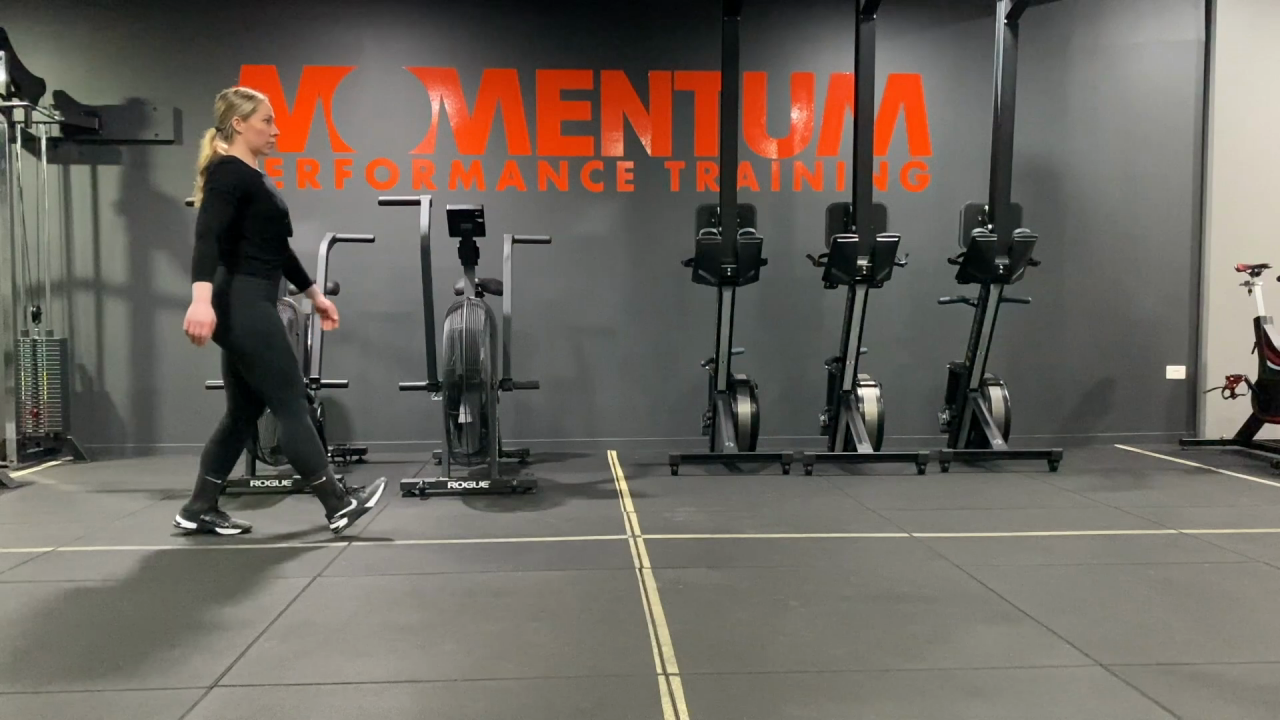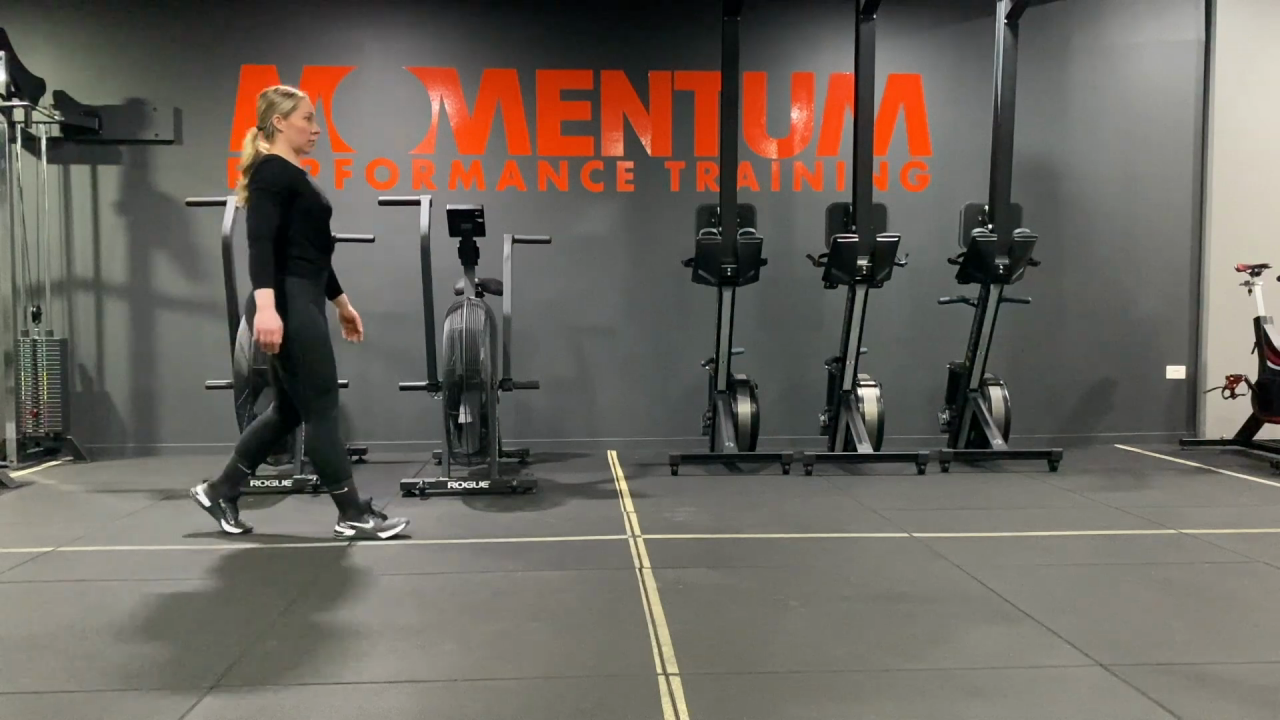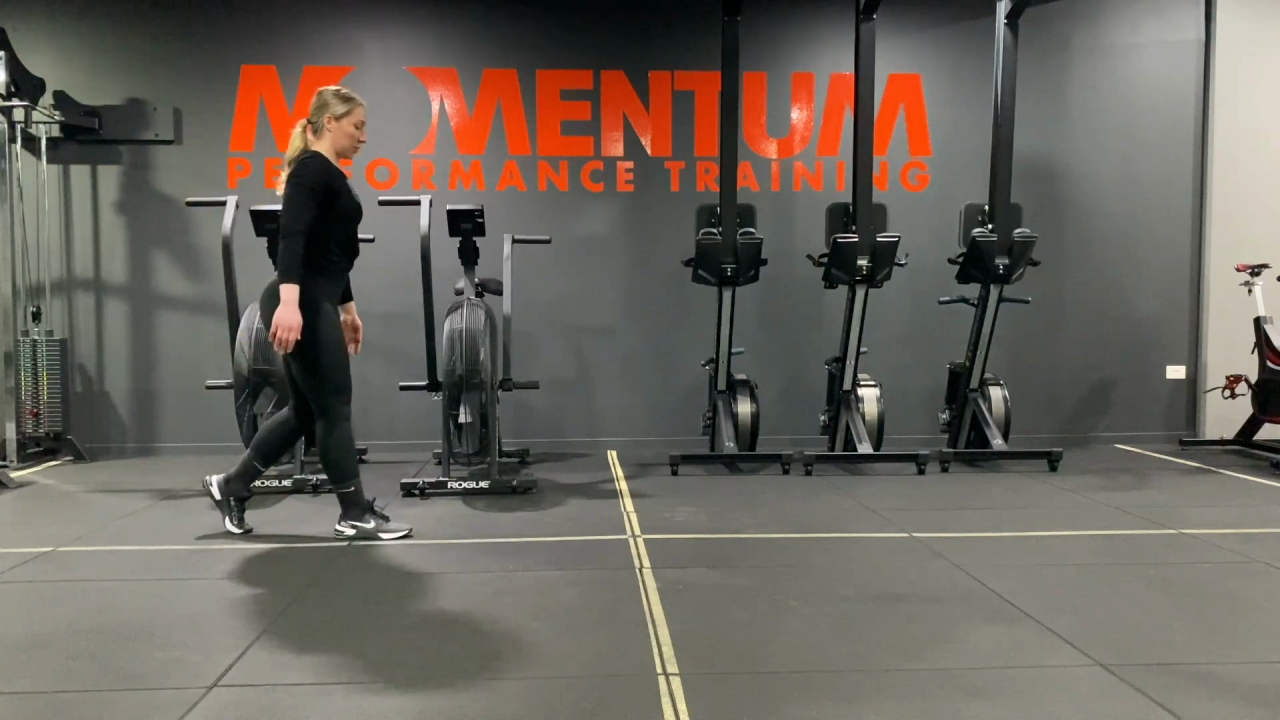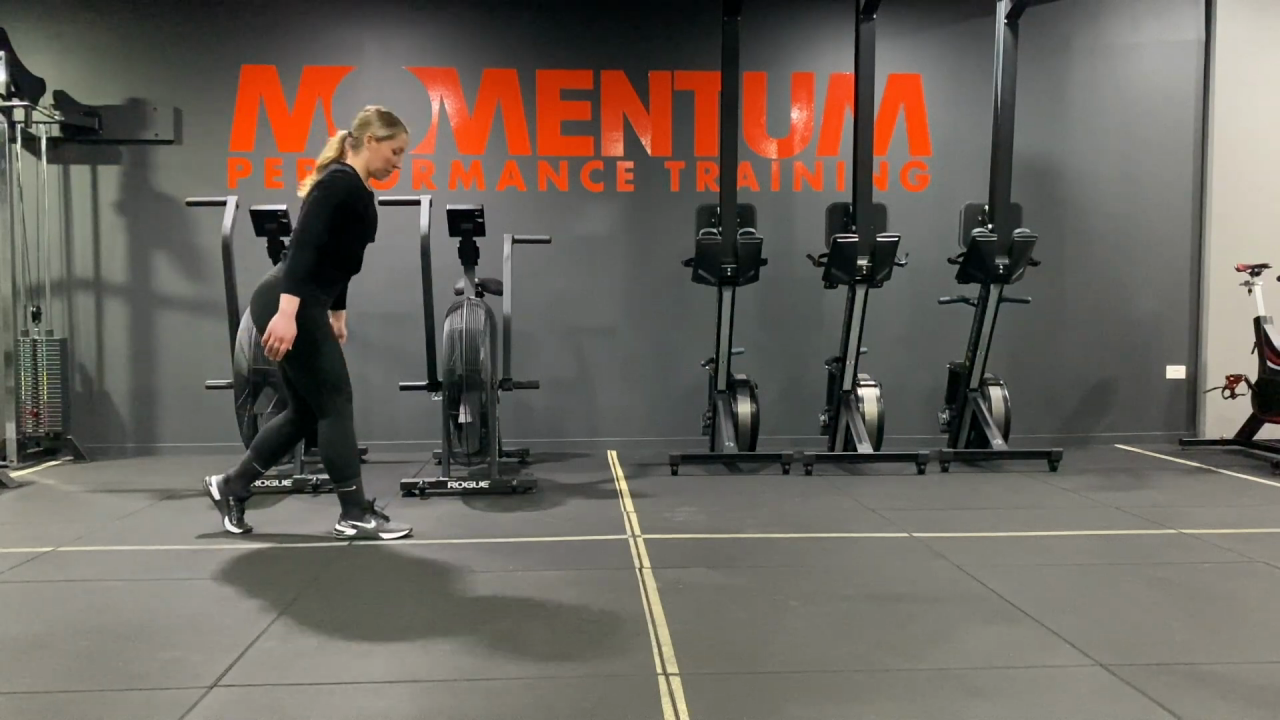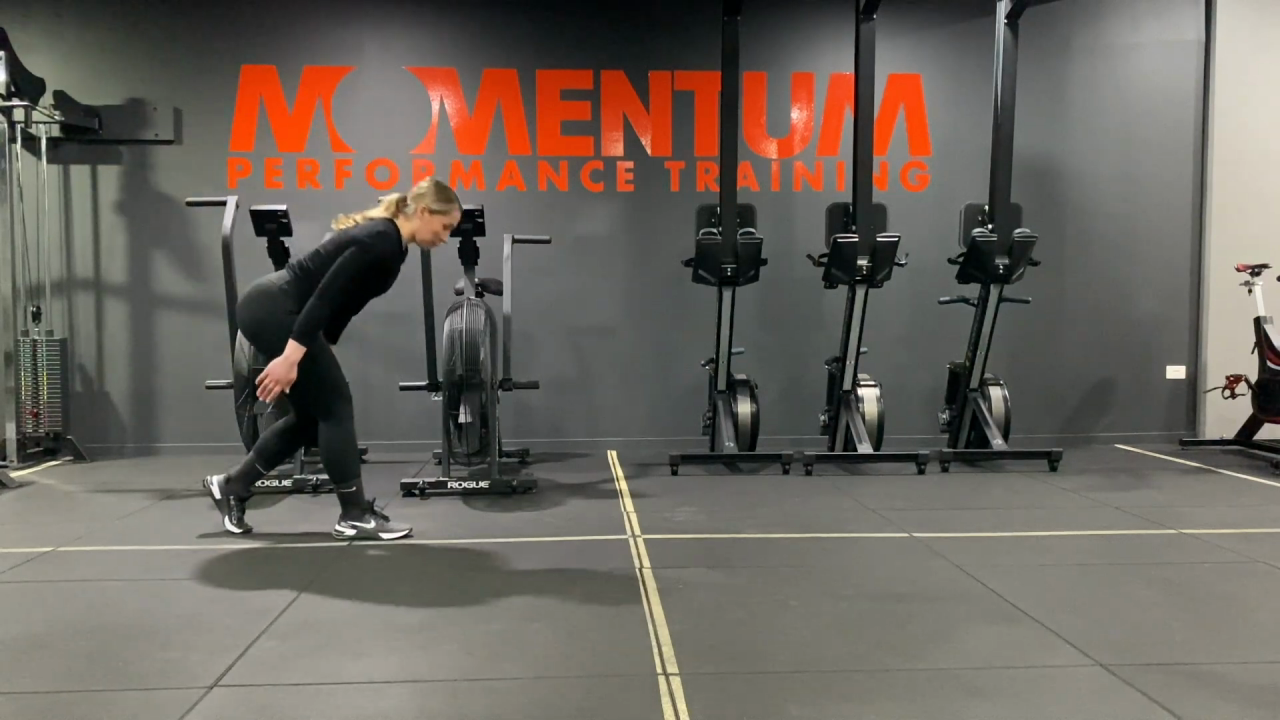
dt=0.3s
person 1, frame 1
left shoulder: (251, 176)
right shoulder: (228, 173)
left elbow: (275, 247)
right elbow: (207, 239)
left wrist: (313, 293)
right wrist: (201, 299)
left hip: (252, 305)
right hip: (242, 306)
left knee: (245, 410)
right knee: (291, 402)
left ankle: (200, 508)
right ankle: (340, 504)
person 1, frame 2
left shoulder: (292, 174)
right shoulder: (271, 172)
right elbow: (260, 243)
left wrist: (340, 301)
right wrist: (266, 306)
left hip: (300, 302)
right hip: (286, 304)
left knee: (289, 408)
right knee: (320, 408)
left ankle: (220, 490)
right ankle: (353, 515)
person 1, frame 3
left shoulder: (329, 173)
right shoulder: (311, 168)
right elbow: (292, 238)
left wrist: (347, 309)
right wrist: (288, 302)
left hip: (316, 301)
right hip: (302, 302)
left knee: (307, 408)
right knee: (333, 407)
left ankle: (231, 485)
right ankle: (355, 515)
person 1, frame 4
left shoulder: (355, 188)
right shoulder: (340, 183)
right elbow: (304, 246)
left wrist: (337, 316)
right wrist: (288, 315)
left hip: (303, 304)
right hip: (287, 304)
left knee: (309, 408)
right knee: (333, 402)
left ankle: (230, 487)
right ankle: (355, 515)
person 1, frame 5
left shoulder: (386, 241)
right shoulder: (382, 242)
left elbow: (343, 299)
right elbow: (326, 296)
left wrist: (323, 350)
right wrist: (291, 357)
left hip: (274, 312)
right hip: (272, 312)
left knee: (312, 413)
right knee: (333, 405)
left ankle: (231, 486)
right ankle: (355, 516)
